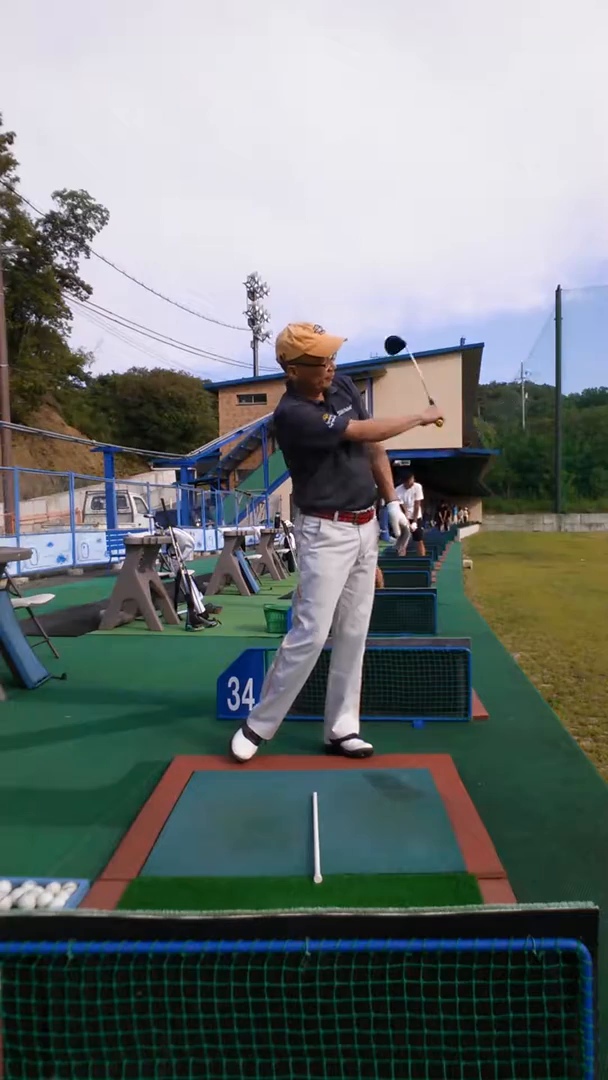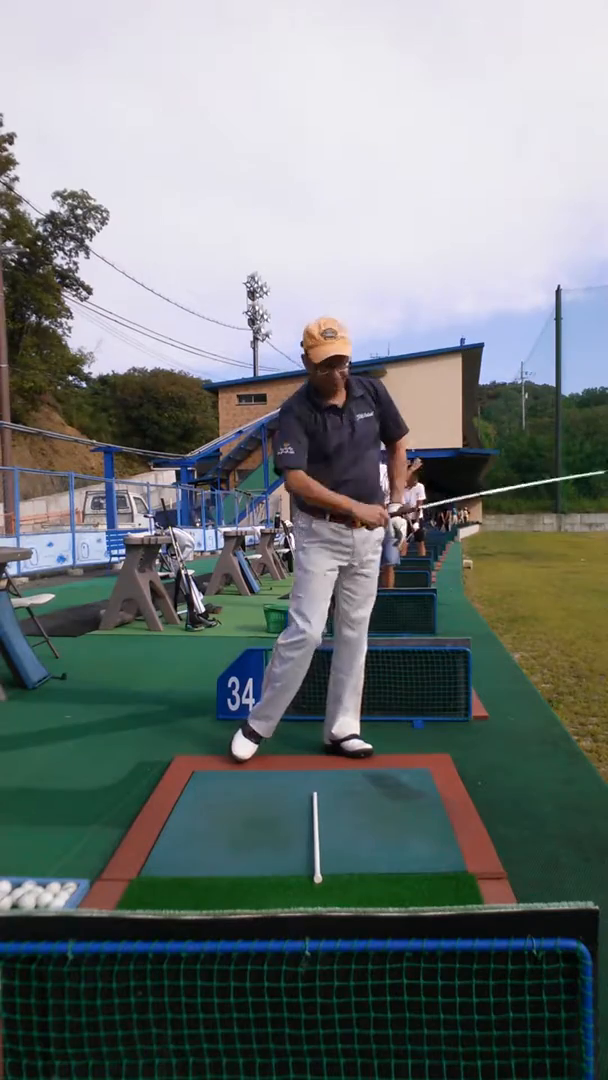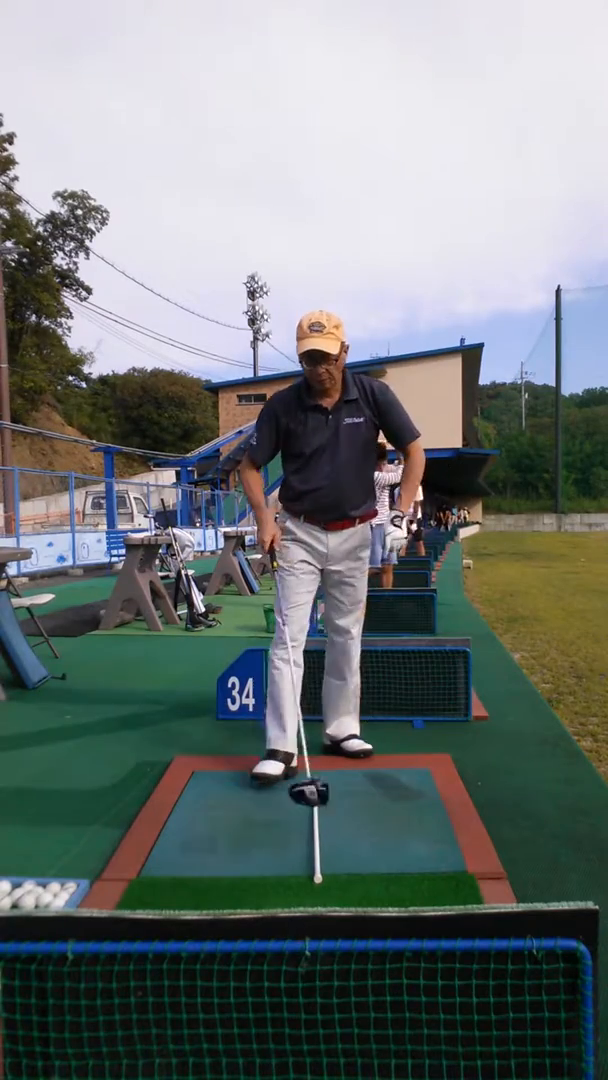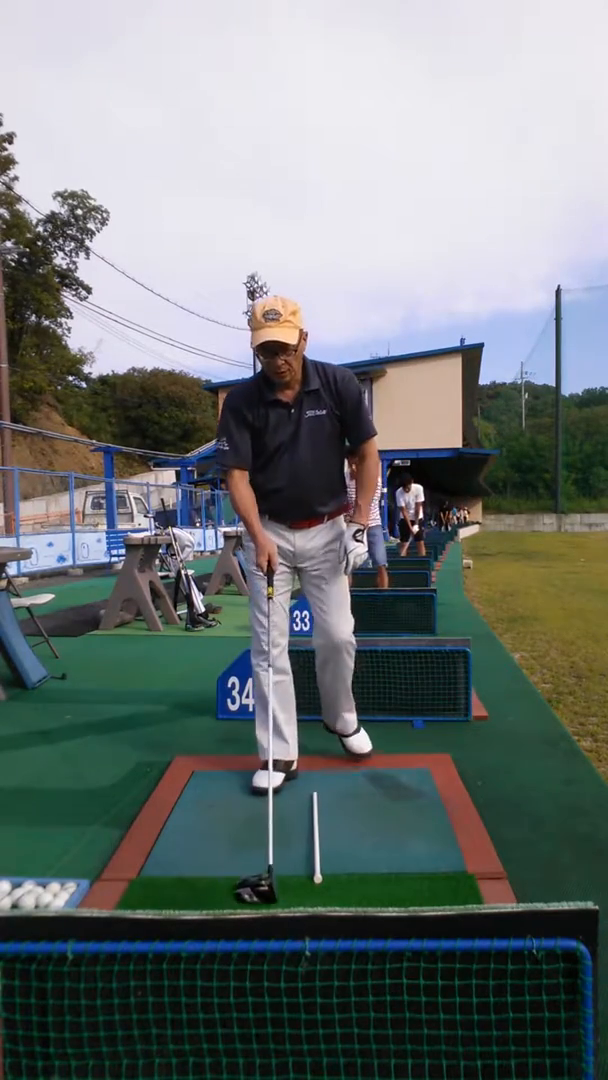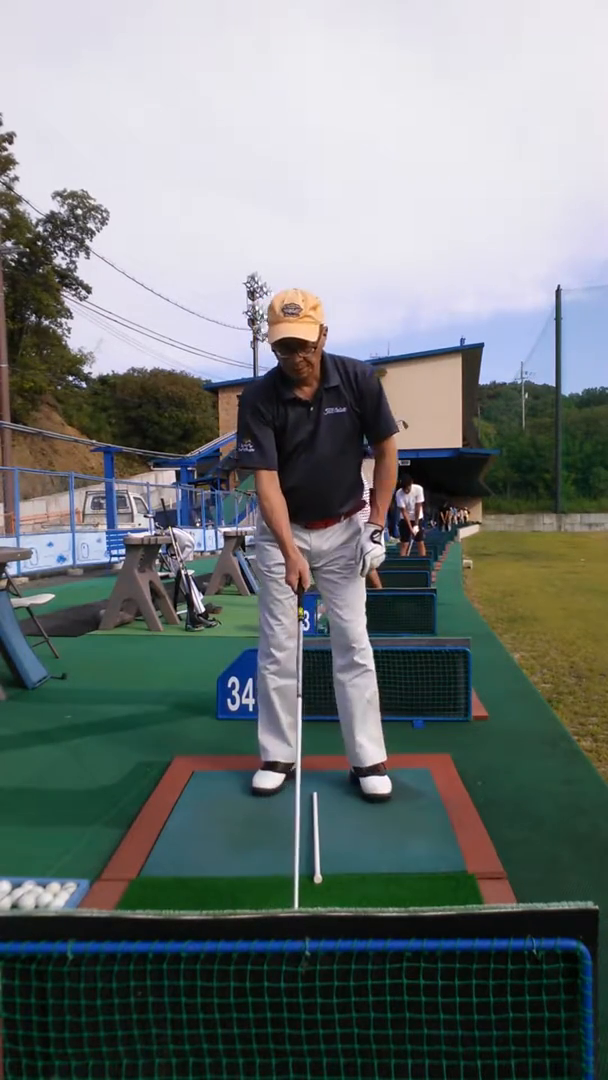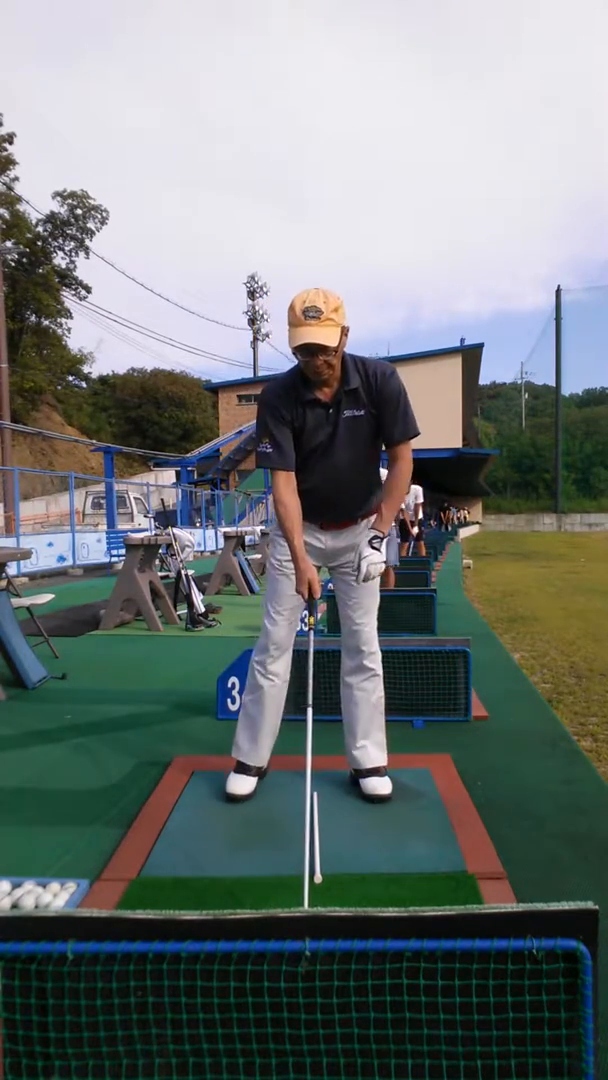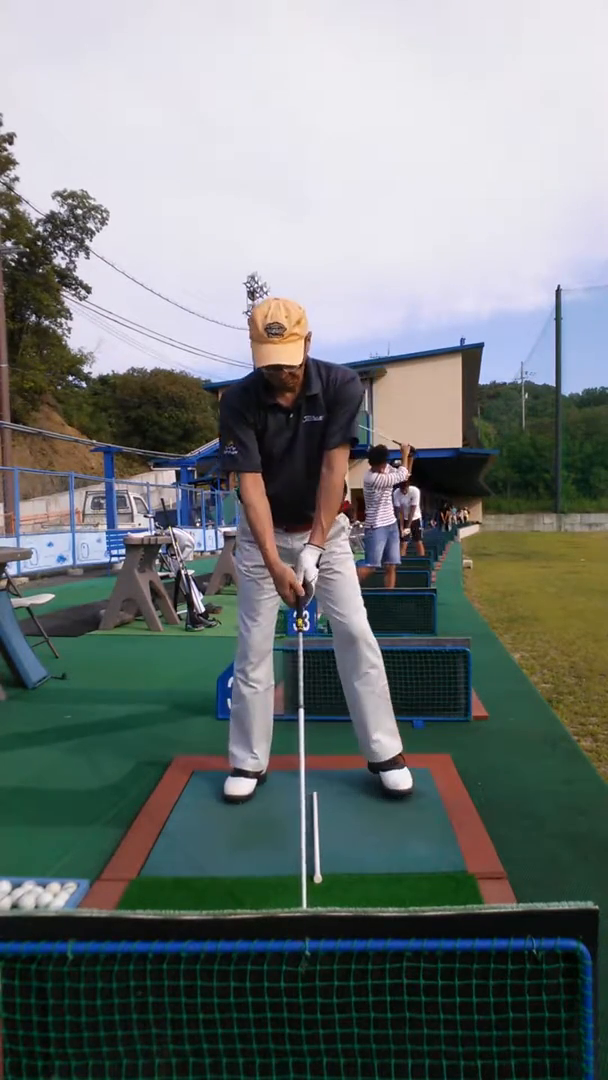
dt=0.5s
person 1, frame 1
left shoulder: (343, 387)
right shoulder: (291, 413)
left elbow: (373, 445)
right elbow: (364, 432)
left wrist: (391, 501)
right wrist: (421, 417)
left hip: (365, 527)
right hip: (326, 532)
left knee: (353, 633)
right knee: (310, 634)
left ankle: (341, 728)
right ankle: (257, 725)
person 1, frame 2
left shoulder: (372, 391)
right shoulder: (296, 411)
left elbow: (396, 443)
right elbow: (295, 480)
left wrist: (393, 506)
right wrist: (353, 506)
left hip: (368, 532)
right hip: (321, 532)
left knee: (354, 633)
right knee: (304, 632)
left ankle: (341, 729)
right ankle: (258, 724)
person 1, frame 3
left shoulder: (374, 394)
right shoulder: (281, 405)
left elbow: (414, 452)
right elbow: (251, 467)
right wrist: (265, 518)
left hip: (354, 535)
right hip: (298, 534)
left knee: (346, 636)
right knee: (288, 638)
left ankle: (340, 730)
right ankle: (282, 749)
person 1, frame 4
left shoulder: (339, 384)
right shoulder: (241, 400)
left elbow: (368, 454)
right elbow: (237, 476)
left wrist: (360, 524)
right wrist: (258, 538)
left hip: (327, 530)
right hip: (269, 533)
left knee: (336, 636)
right knee: (269, 644)
left ankle: (341, 715)
right ankle: (279, 755)
person 1, frame 5
left shoulder: (359, 379)
right shoulder: (258, 398)
left elbow: (386, 452)
right elbow: (265, 480)
left wrist: (376, 526)
right wrist: (290, 554)
left hip: (344, 530)
right hip: (281, 532)
left knee: (353, 644)
right knee: (276, 646)
left ankle: (367, 760)
right ankle: (278, 755)
person 1, frame 6
left shoulder: (380, 380)
right shoulder: (277, 396)
left elbow: (401, 458)
right elbow: (282, 481)
left wrist: (380, 532)
right wrist: (300, 559)
left hip: (358, 529)
right hip: (297, 529)
left knee: (362, 643)
right knee: (274, 641)
left ankle: (368, 760)
right ankle: (250, 757)
person 1, frame 7
left shoulder: (342, 385)
right shoulder: (238, 400)
left elbow: (334, 468)
right elbow: (250, 485)
left wrist: (314, 547)
right wrist: (273, 560)
left hip: (326, 530)
right hip: (263, 534)
left knee: (356, 635)
right knee: (253, 646)
left ankle: (385, 753)
right ankle: (249, 761)
